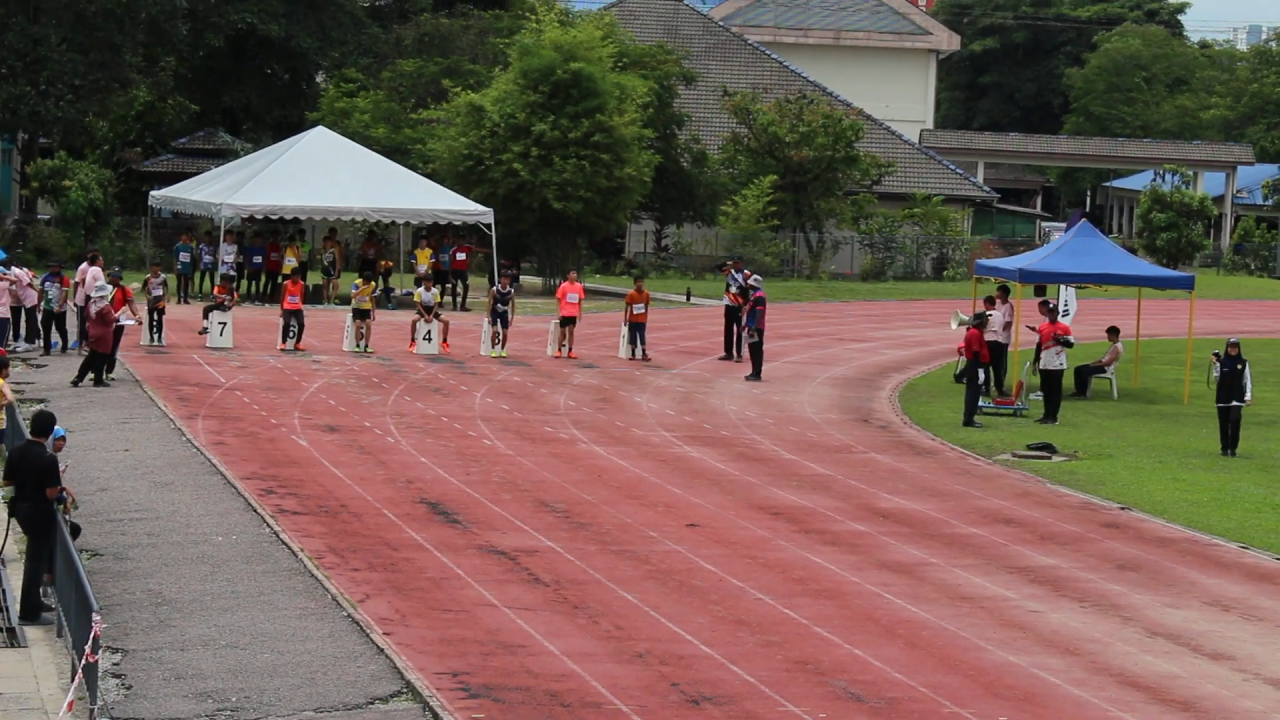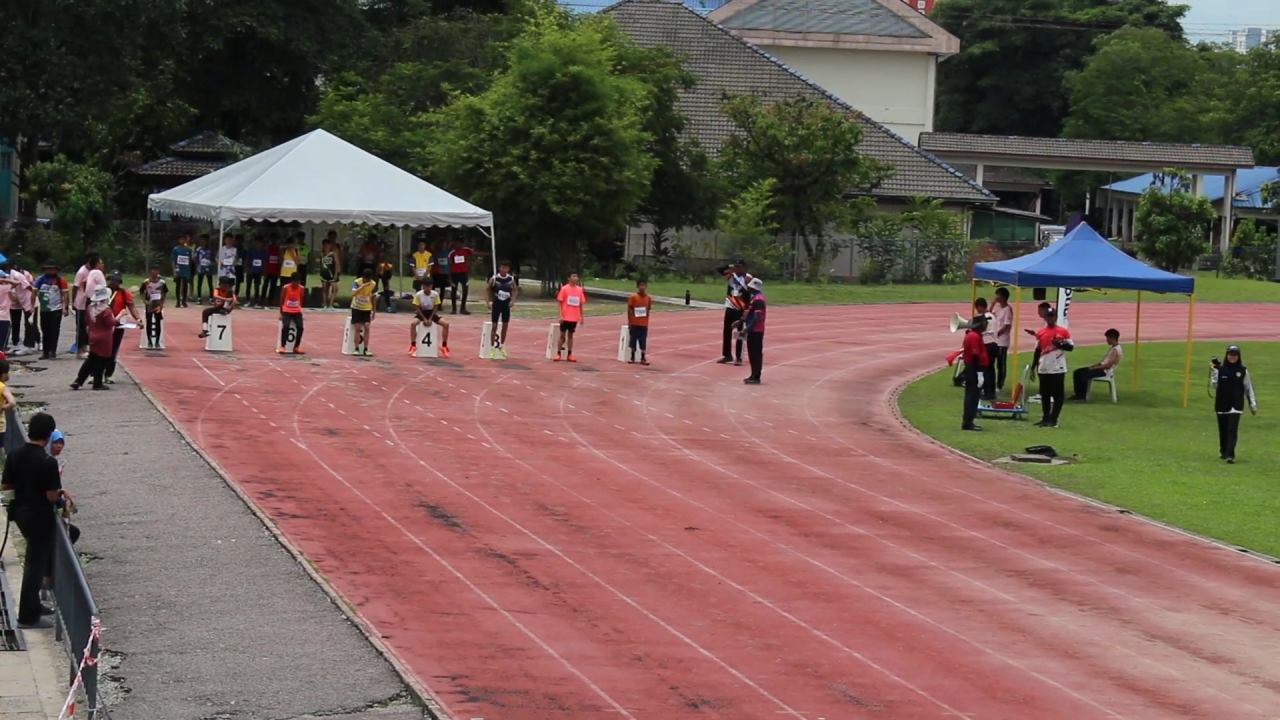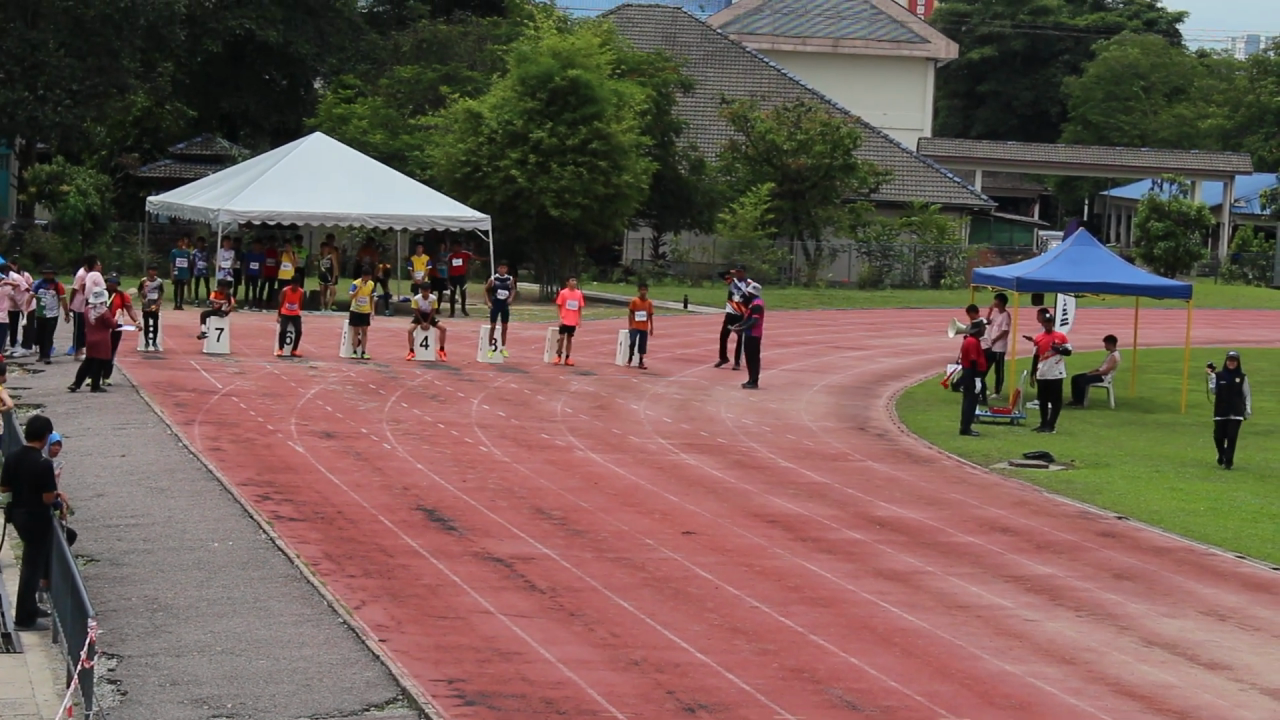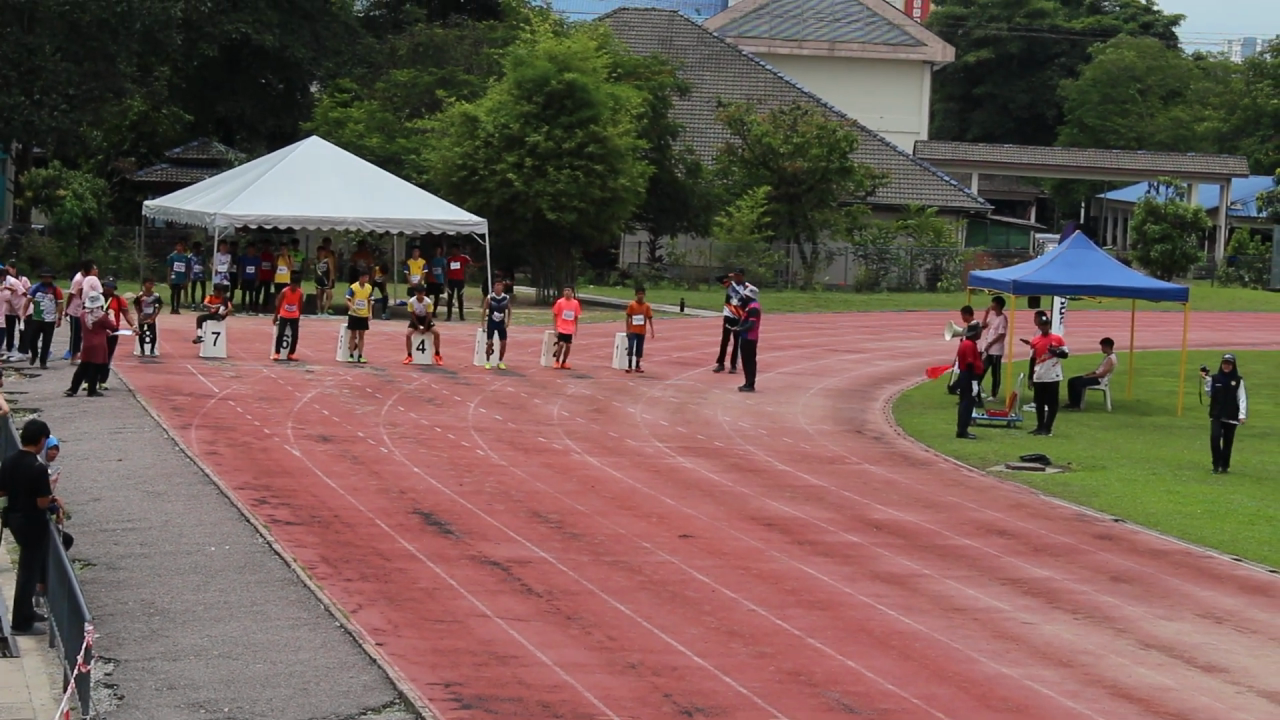
dt=0.2s
person 1, frame 1
right shoulder: (48, 458)
right elbow: (51, 494)
right wrist: (58, 481)
left hip: (22, 509)
right hip: (39, 514)
left knee: (36, 557)
right knee: (37, 561)
left ankle: (33, 602)
right ankle: (29, 613)
person 1, frame 2
right shoulder: (48, 461)
right elbow: (52, 496)
right wrist: (58, 489)
left hip: (21, 512)
right hip: (40, 517)
left knee: (35, 560)
right knee: (36, 563)
left ankle: (32, 605)
right ankle: (27, 616)
person 1, frame 3
right shoulder: (43, 463)
right elbow: (48, 499)
right wrist: (53, 486)
left hip: (18, 514)
right hip: (37, 519)
left knee: (31, 563)
right knee: (33, 566)
left ankle: (29, 607)
right ankle: (24, 619)
person 1, frame 4
right shoulder: (38, 468)
right elbow: (42, 503)
right wrist: (50, 489)
right hip: (32, 524)
left knee: (28, 567)
right knee: (29, 571)
left ankle: (26, 611)
right ankle: (21, 623)
